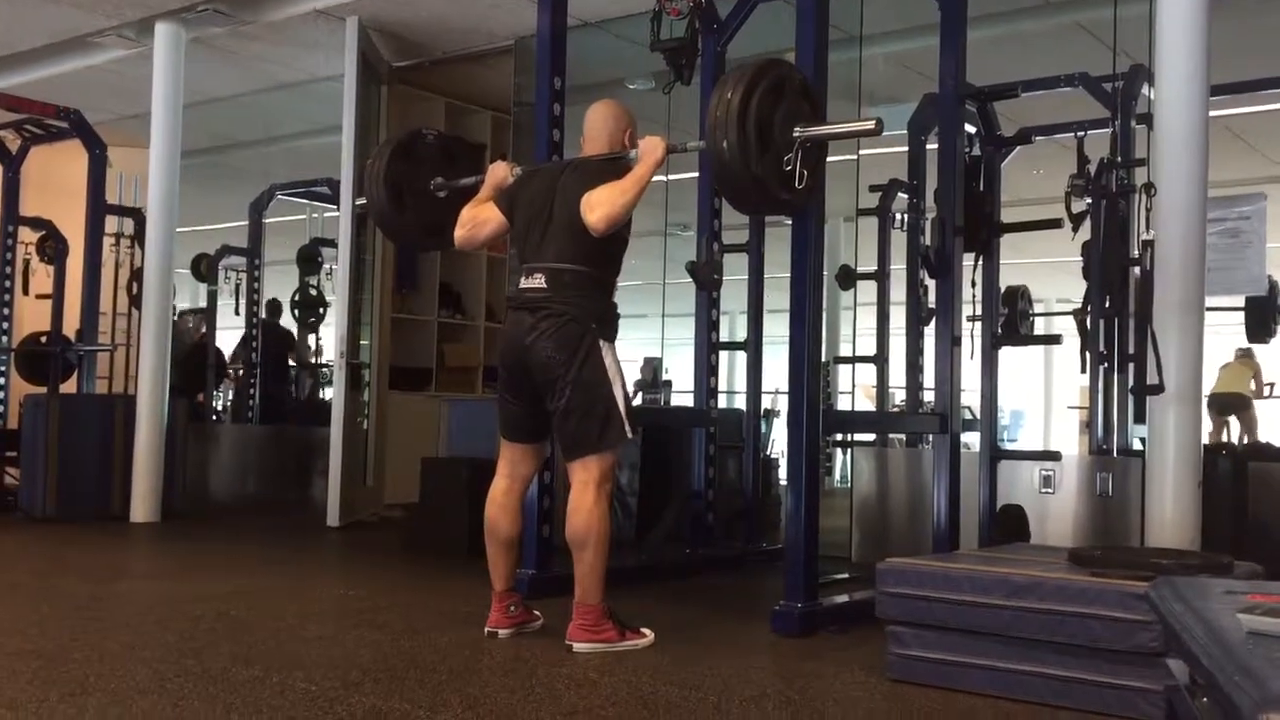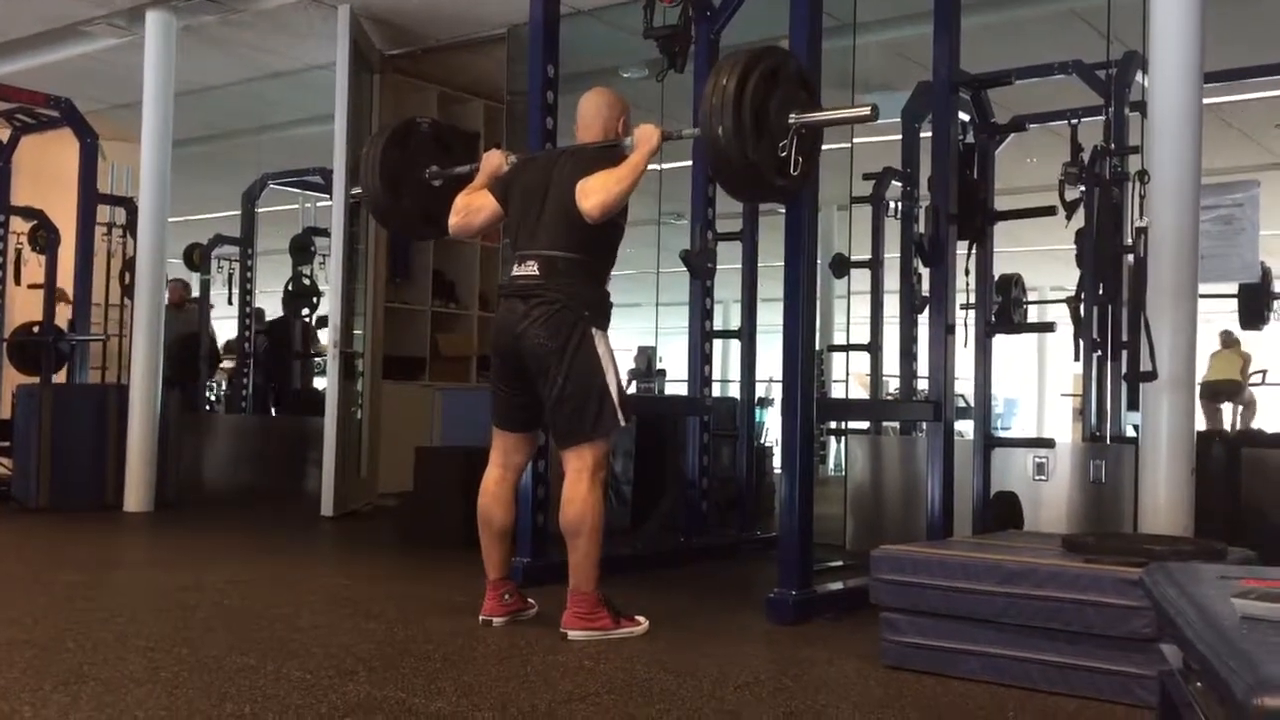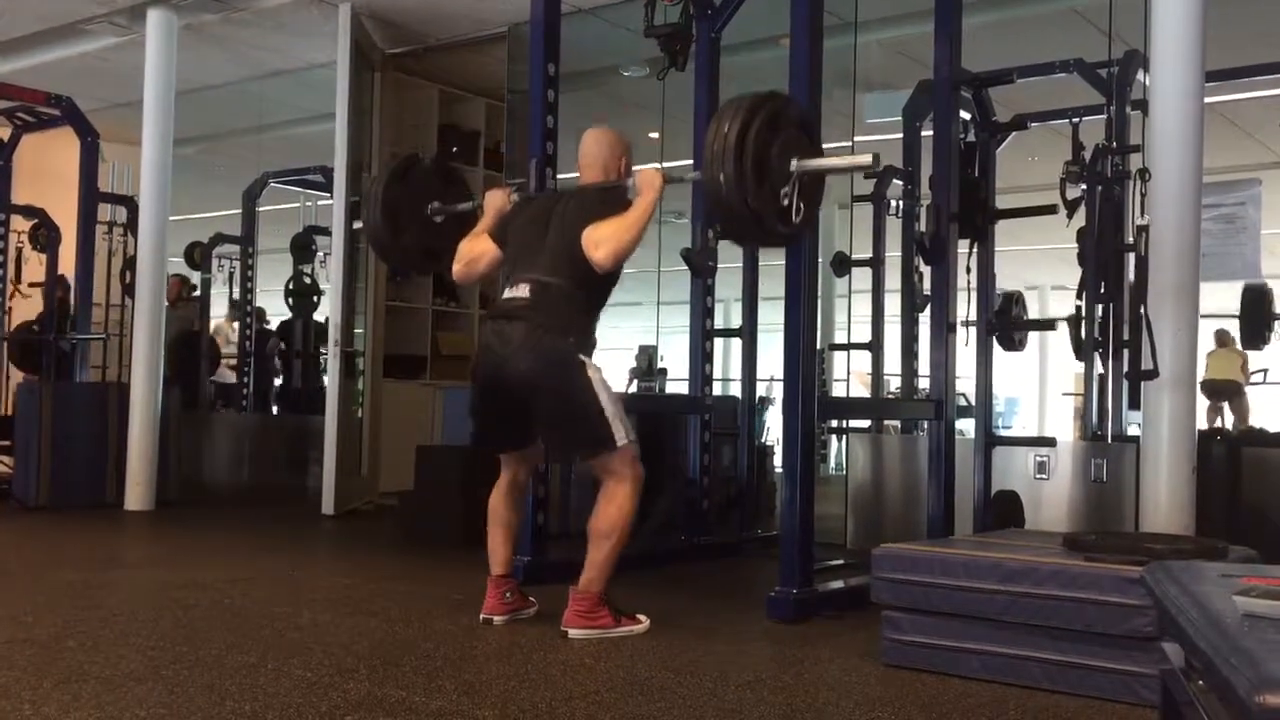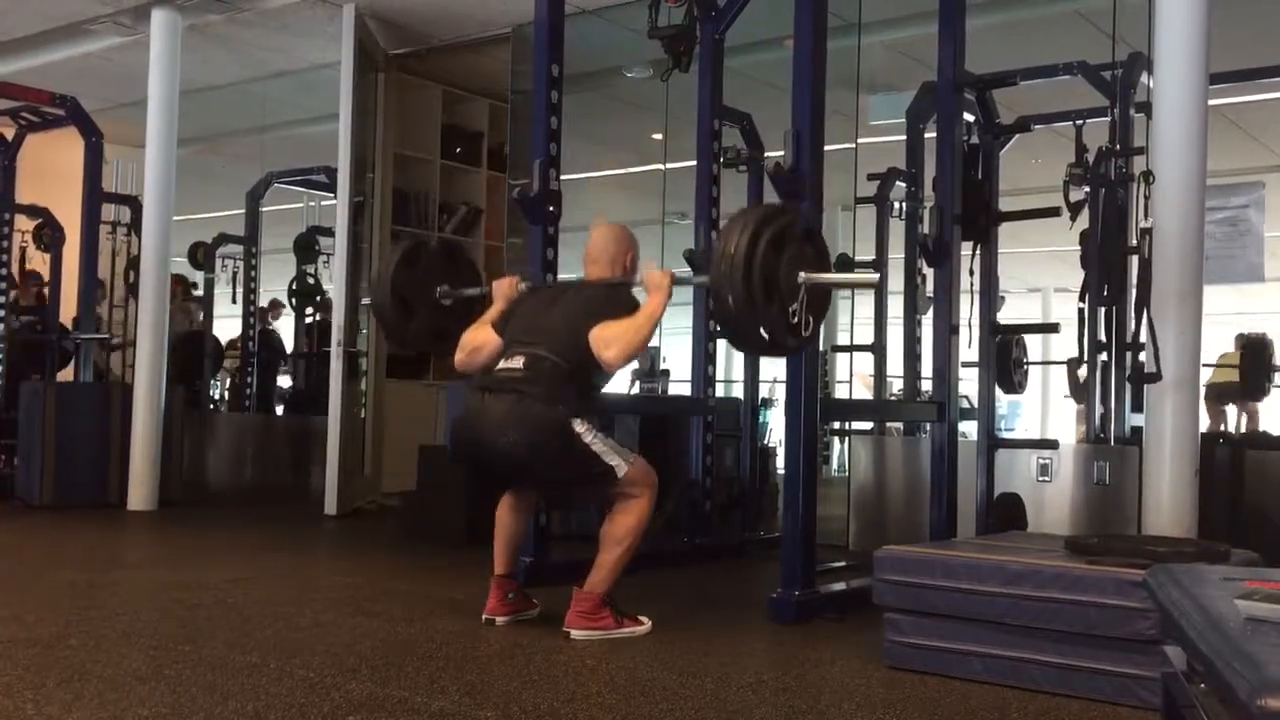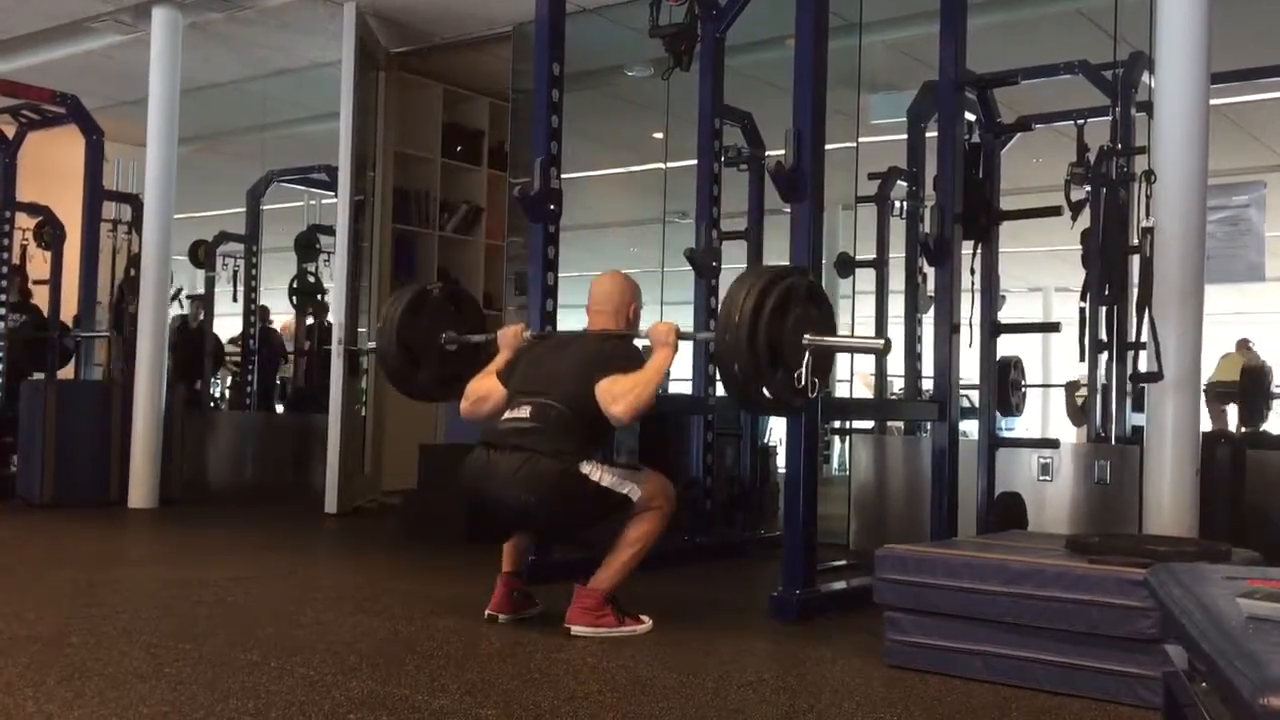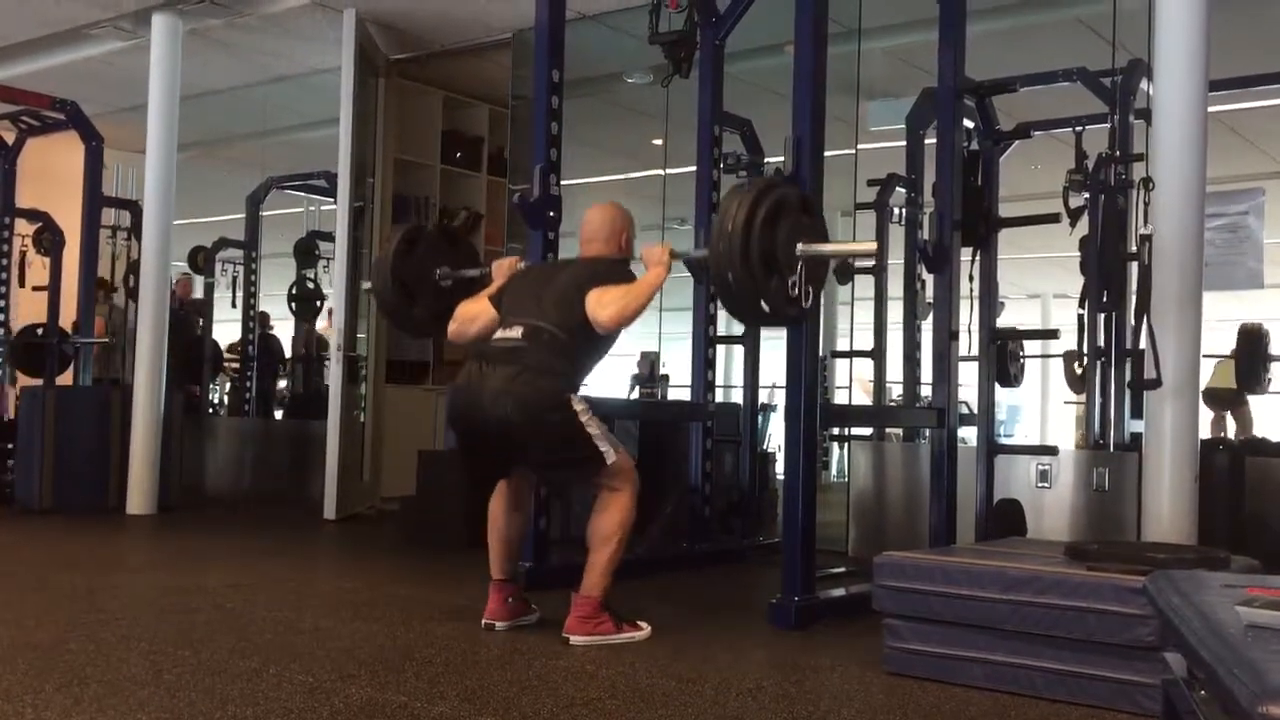
dt=0.5s
person 1, frame 1
left shoulder: (532, 180)
right shoulder: (614, 170)
left elbow: (466, 233)
right elbow: (599, 217)
left wrist: (492, 185)
right wrist: (649, 163)
left hip: (520, 328)
right hip: (573, 331)
left knee: (512, 471)
right knee: (592, 475)
left ankle: (504, 606)
right ankle: (590, 621)
person 1, frame 2
left shoulder: (528, 167)
right shoulder: (609, 159)
left elbow: (460, 221)
right elbow: (594, 203)
left wrist: (487, 173)
right wrist: (644, 150)
left hip: (512, 317)
right hip: (566, 320)
left knee: (505, 460)
right knee: (585, 464)
left ankle: (498, 594)
right ankle: (585, 608)
person 1, frame 3
left shoulder: (531, 206)
right shoulder: (611, 199)
left elbow: (463, 268)
right elbow: (603, 253)
left wrist: (492, 214)
right wrist: (649, 195)
left hip: (493, 346)
right hip: (549, 350)
left knee: (516, 469)
right knee: (622, 473)
left ankle: (500, 592)
right ankle: (587, 606)
person 1, frame 4
left shoulder: (535, 296)
right shoulder: (615, 299)
left elbow: (466, 357)
right elbow: (612, 352)
left wrist: (501, 302)
right wrist: (657, 297)
left hip: (473, 423)
right hip: (531, 423)
left knee: (523, 482)
right knee: (639, 486)
left ankle: (503, 594)
right ankle: (589, 608)
person 1, frame 5
left shoulder: (539, 348)
right shoulder: (617, 352)
left elbow: (470, 406)
right elbow: (620, 408)
left wrist: (506, 352)
right wrist: (663, 352)
left hip: (481, 477)
right hip: (536, 480)
right knee: (657, 496)
left ankle: (507, 591)
right ankle: (591, 605)
person 1, frame 6
left shoulder: (533, 272)
right shoulder: (612, 270)
left elbow: (459, 329)
right elbow: (607, 314)
left wrist: (499, 283)
right wrist: (656, 271)
left hip: (469, 391)
right hip: (530, 395)
left knee: (513, 478)
right knee: (620, 481)
left ankle: (502, 598)
right ankle: (588, 613)
